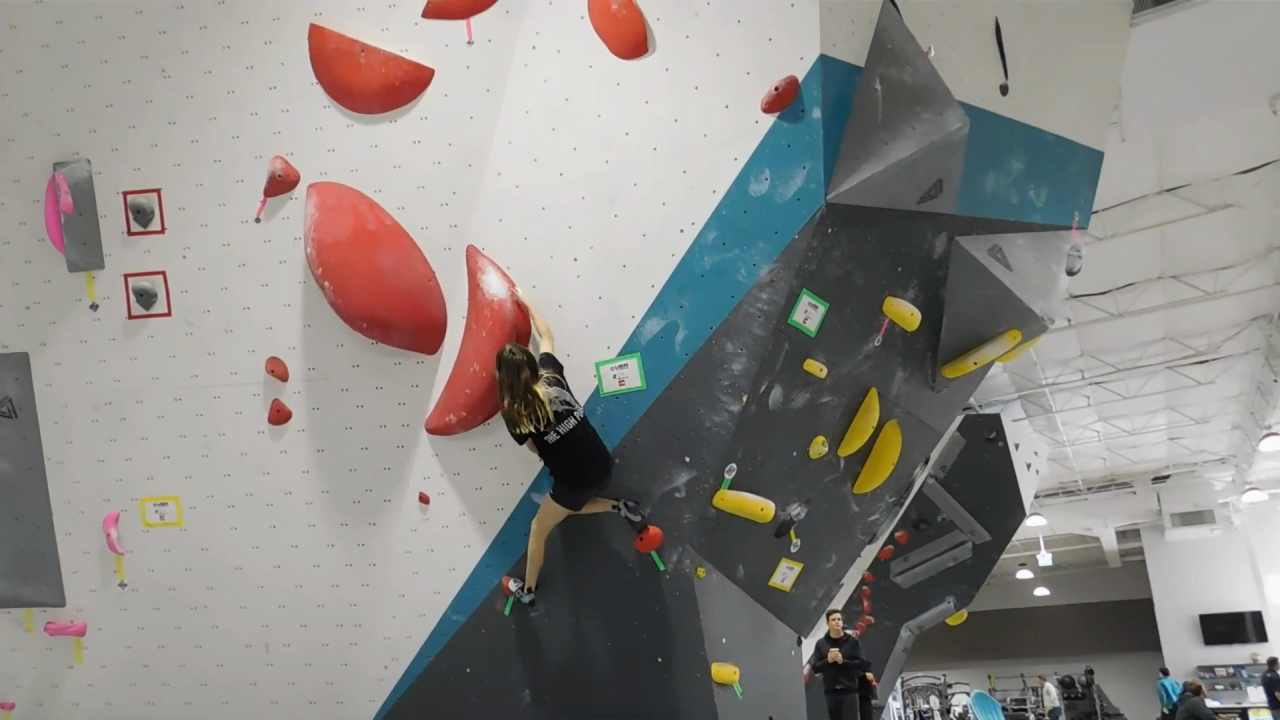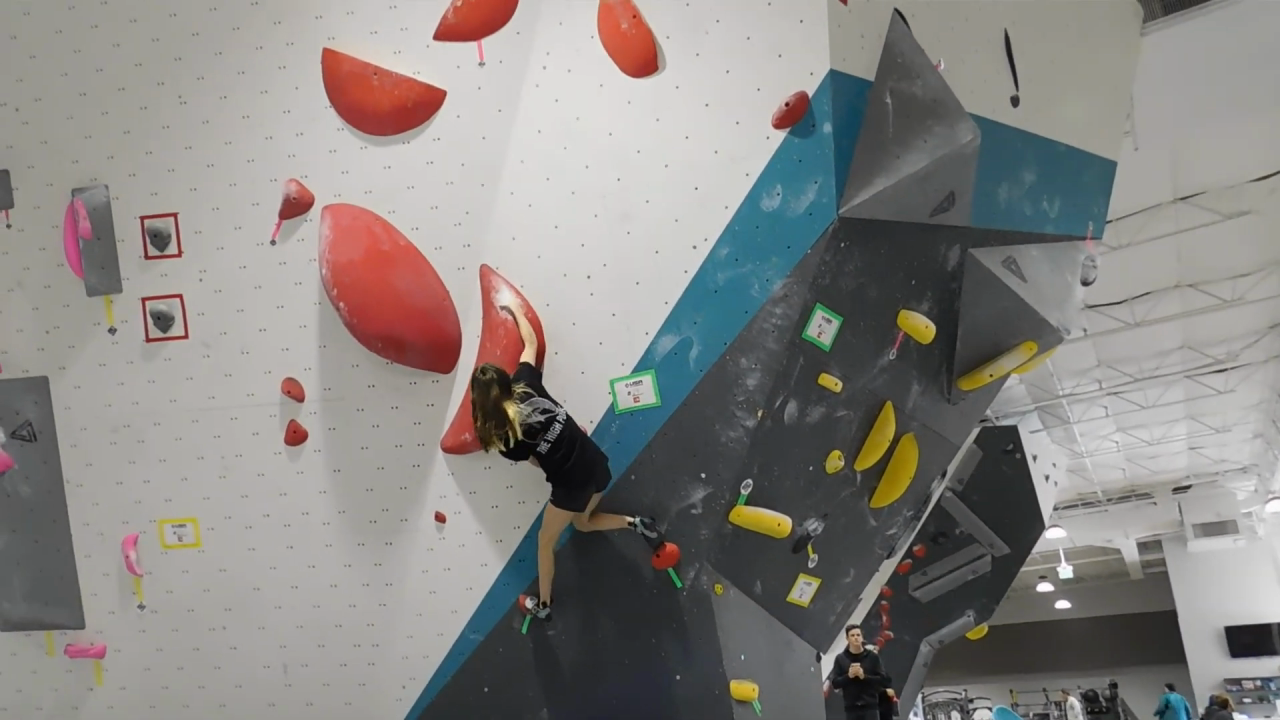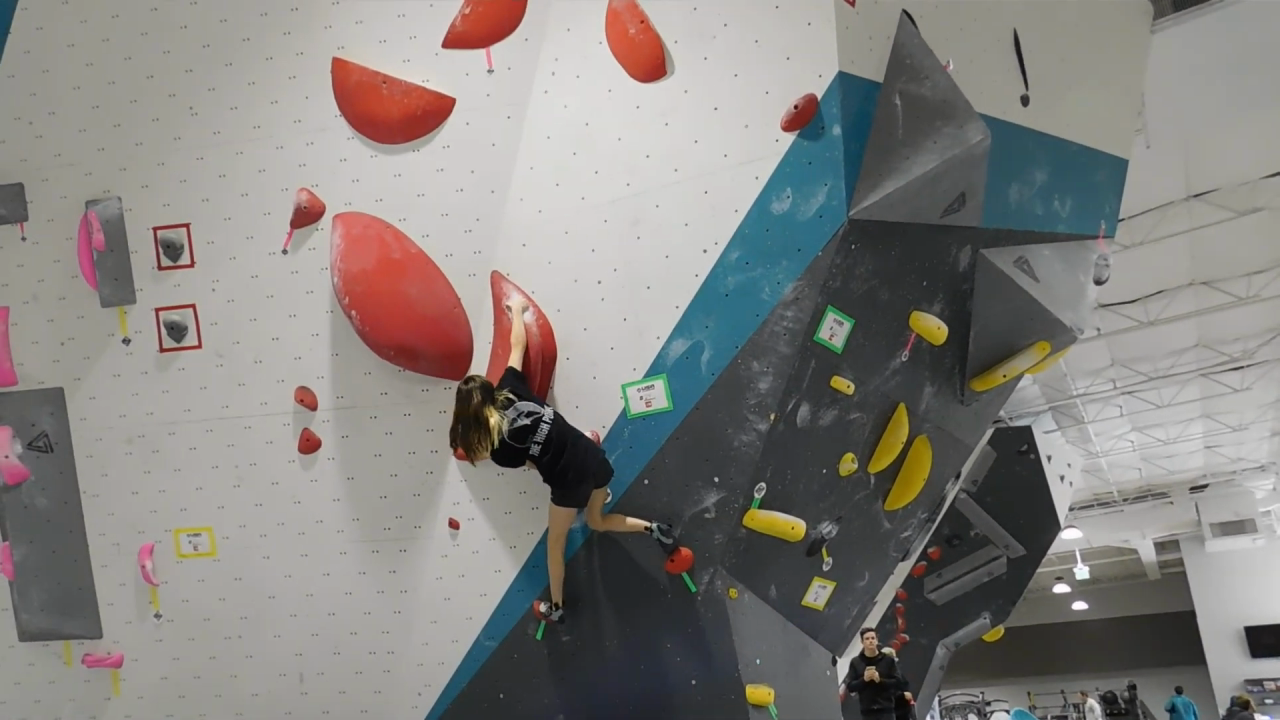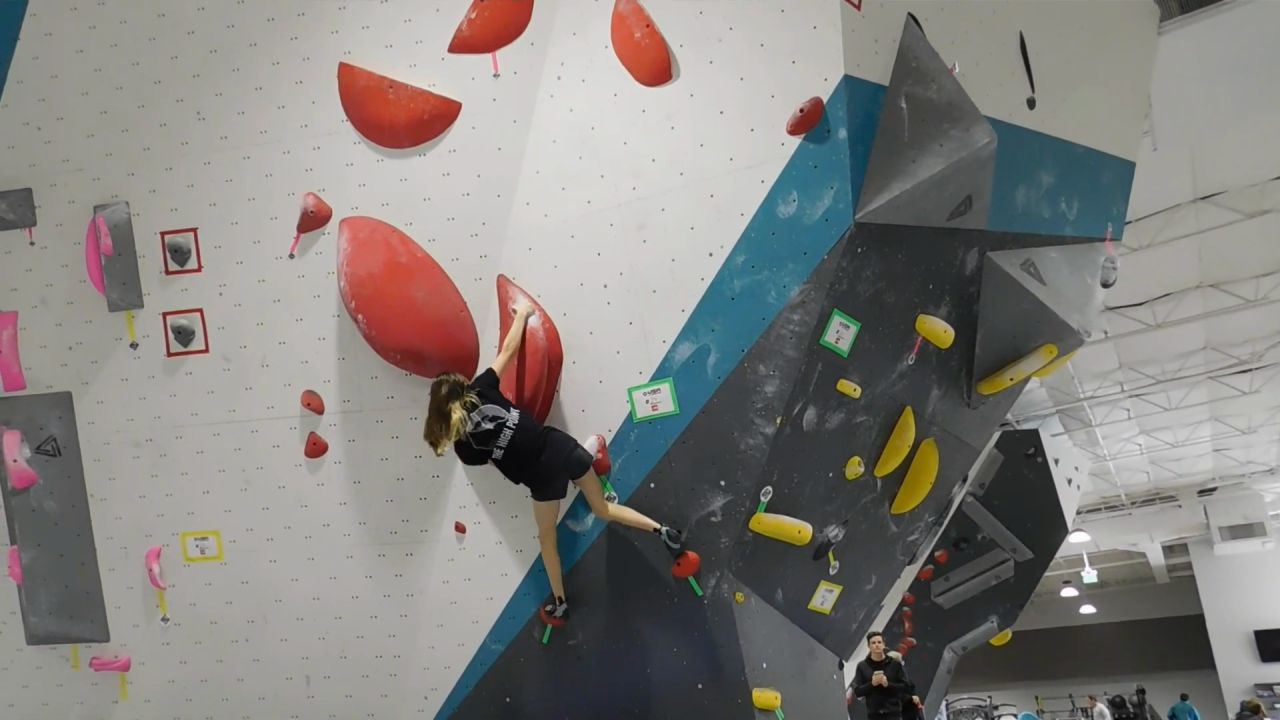
dt=0.5s
person 1, frame 1
left shoulder: (514, 413)
right shoulder: (550, 372)
left elbow: (535, 449)
right elbow: (547, 335)
right wrist: (526, 305)
left hip: (574, 481)
right hip: (602, 464)
left knee: (538, 529)
right knee: (572, 505)
left ankle: (527, 589)
right ankle: (621, 507)
person 1, frame 2
left shoulder: (501, 433)
right shoulder: (527, 384)
left elbow: (534, 461)
right elbow: (531, 343)
right wrist: (516, 311)
left hip: (571, 484)
right hip: (597, 464)
left knee: (545, 543)
right knee: (582, 522)
left ankle: (542, 604)
right ankle: (636, 523)
person 1, frame 3
left shoulder: (492, 445)
right shoulder: (510, 389)
left elbow: (530, 464)
right elbow: (518, 345)
right wrist: (517, 310)
left hip: (569, 481)
right hip: (593, 457)
left knee: (555, 545)
right knee: (597, 521)
left ankle: (555, 607)
right ankle: (653, 528)
person 1, frame 4
left shoulder: (462, 443)
right shoulder: (481, 390)
left elbow: (495, 448)
right elbow: (508, 349)
right wrist: (522, 315)
left hip: (542, 476)
right hip: (563, 448)
left knee: (547, 539)
right knee: (603, 508)
left ankle: (559, 603)
right ankle: (661, 530)
